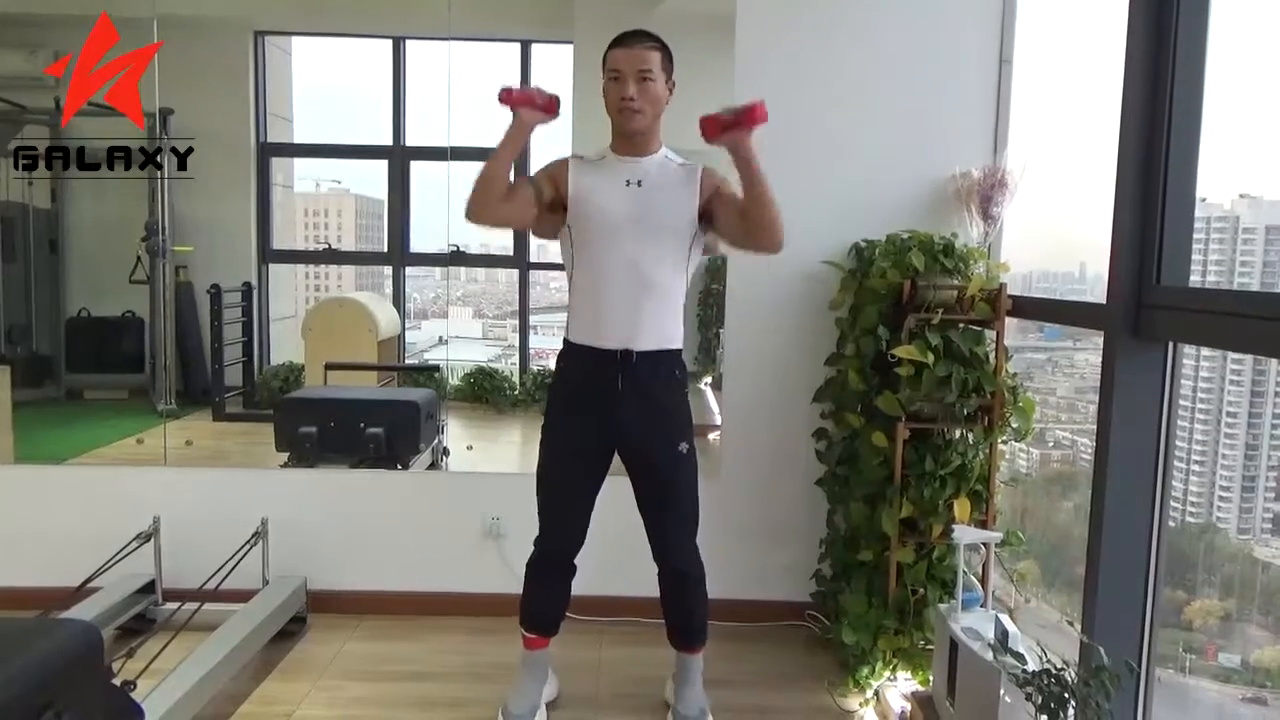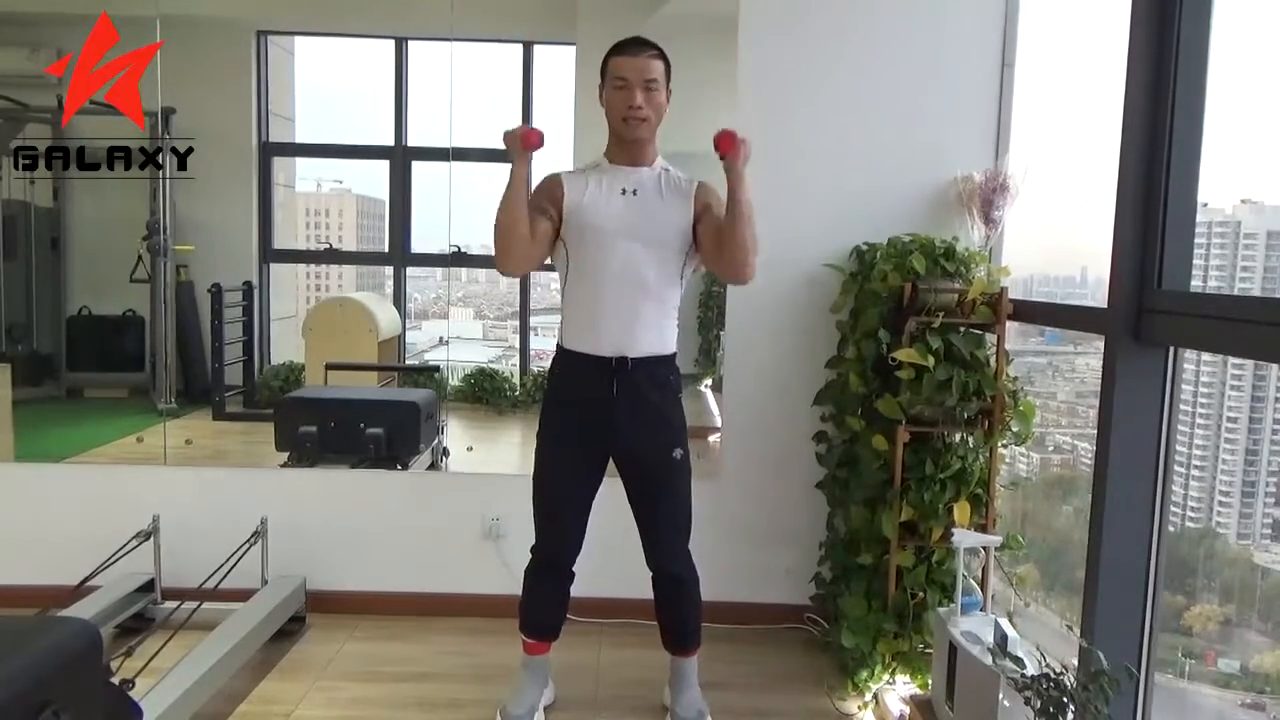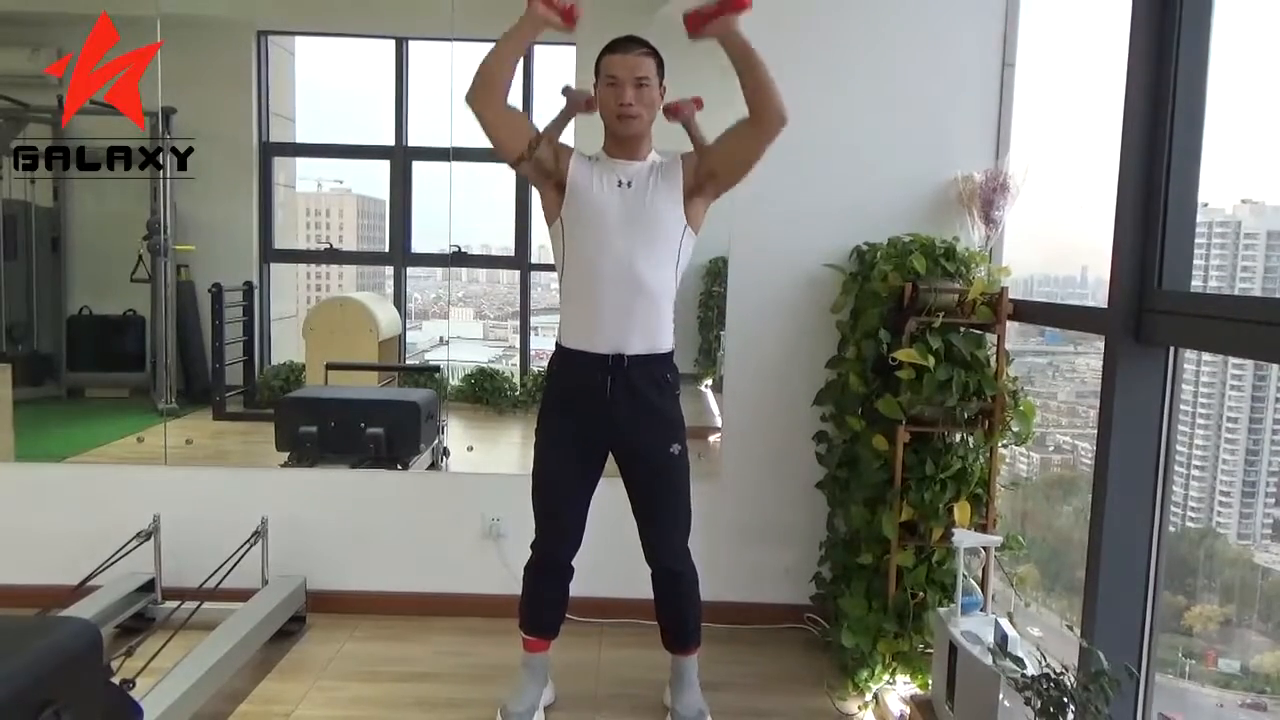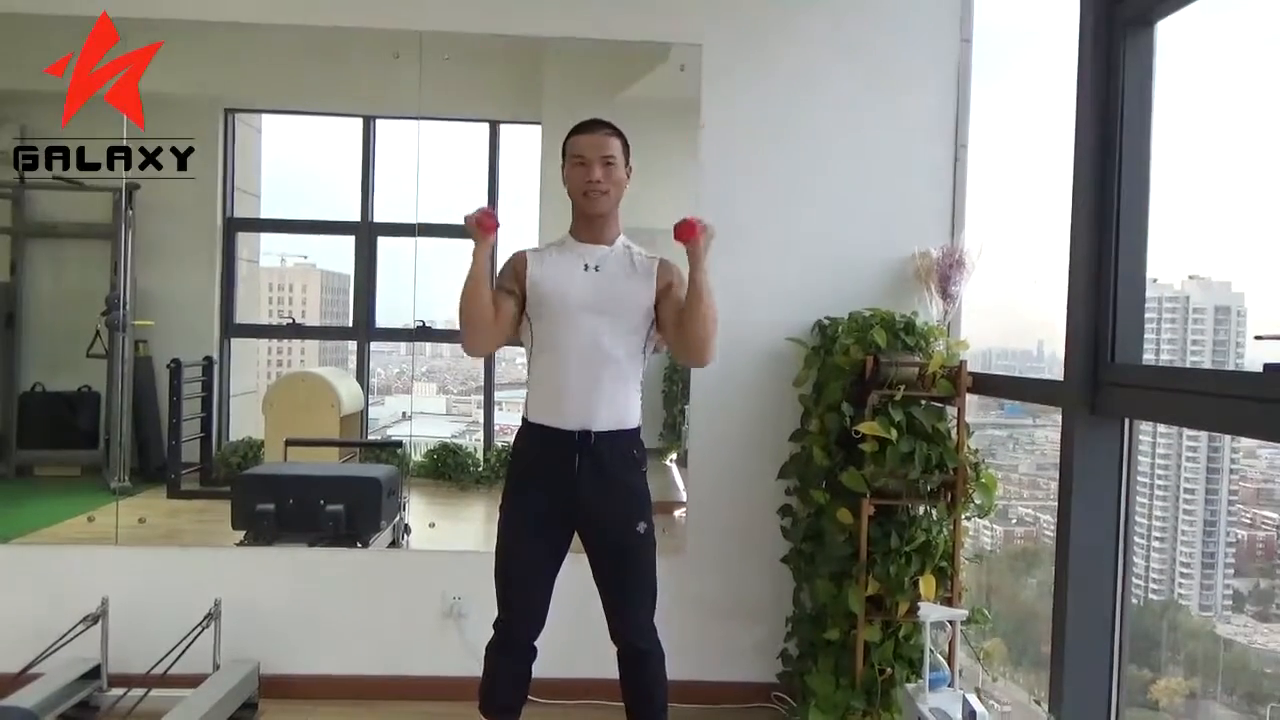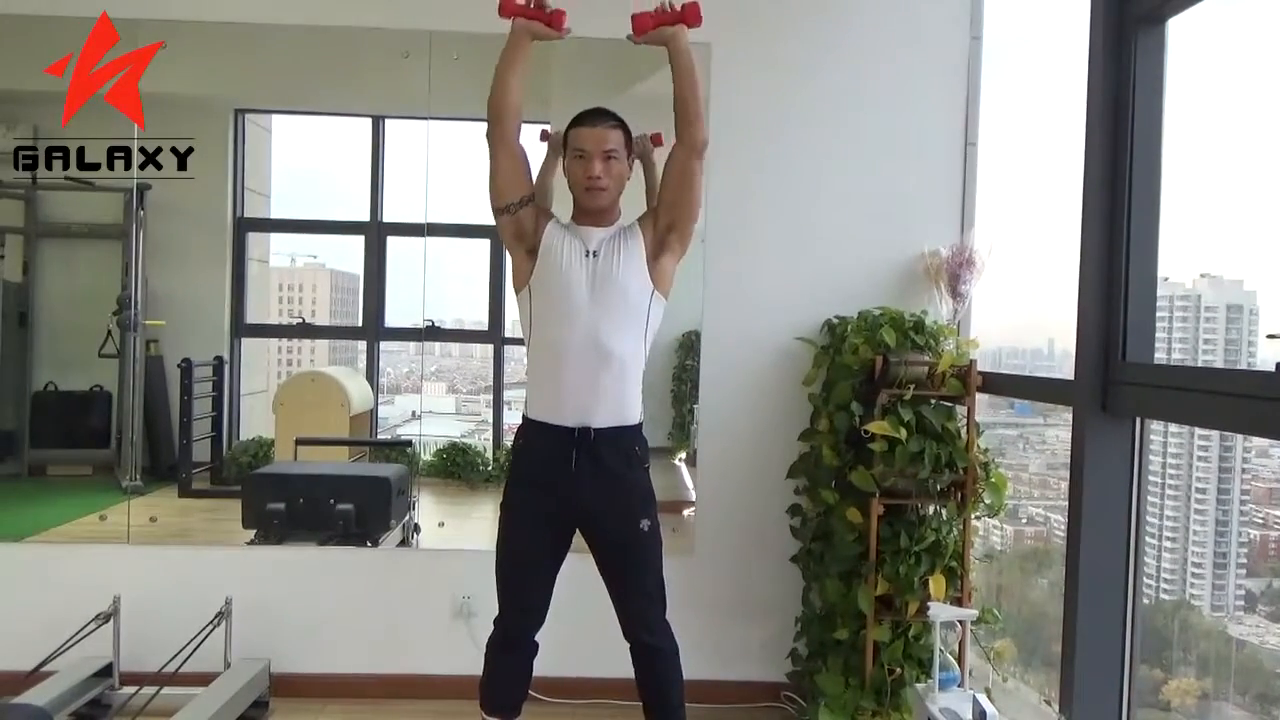
dt=1s
person 1, frame 1
left shoulder: (700, 182)
right shoulder: (568, 176)
left elbow: (770, 241)
right elbow: (482, 211)
left wrist: (744, 154)
right wrist: (517, 133)
left hip: (659, 379)
right hip: (582, 375)
left knee: (677, 544)
right knee: (557, 537)
person 1, frame 2
left shoulder: (693, 195)
right shoulder: (562, 189)
left elbow: (739, 268)
right elbow: (511, 259)
left wrist: (736, 177)
right wrist: (517, 171)
left hip: (653, 385)
right hip: (576, 382)
left knee: (670, 551)
right knee: (554, 546)
person 1, frame 3
left shoulder: (691, 176)
right shoulder: (561, 169)
left elbow: (771, 120)
right elbow: (483, 100)
left hip: (650, 380)
right hip: (574, 377)
left knee: (669, 547)
right knee: (552, 543)
person 1, frame 4
left shoulder: (656, 273)
right shoulder: (528, 266)
left elbow: (698, 351)
right elbow: (477, 340)
left wrist: (698, 261)
right wrist: (481, 252)
left hip: (617, 458)
right hip: (540, 453)
left knee: (635, 630)
right knee: (515, 626)
person 1, frame 5
left shoulder: (655, 244)
right shoulder: (534, 237)
left elbow: (693, 144)
right elbow: (503, 133)
left hip: (618, 455)
right hip: (540, 453)
left knee: (648, 627)
right knee: (515, 625)
